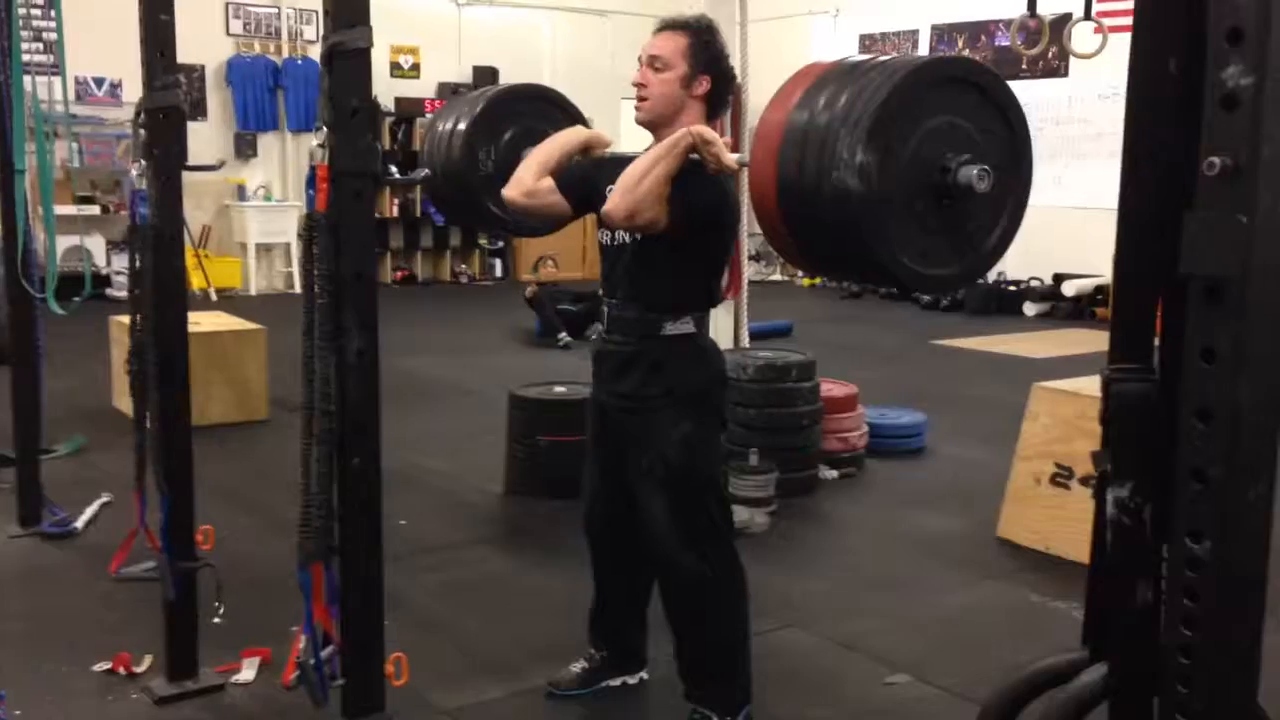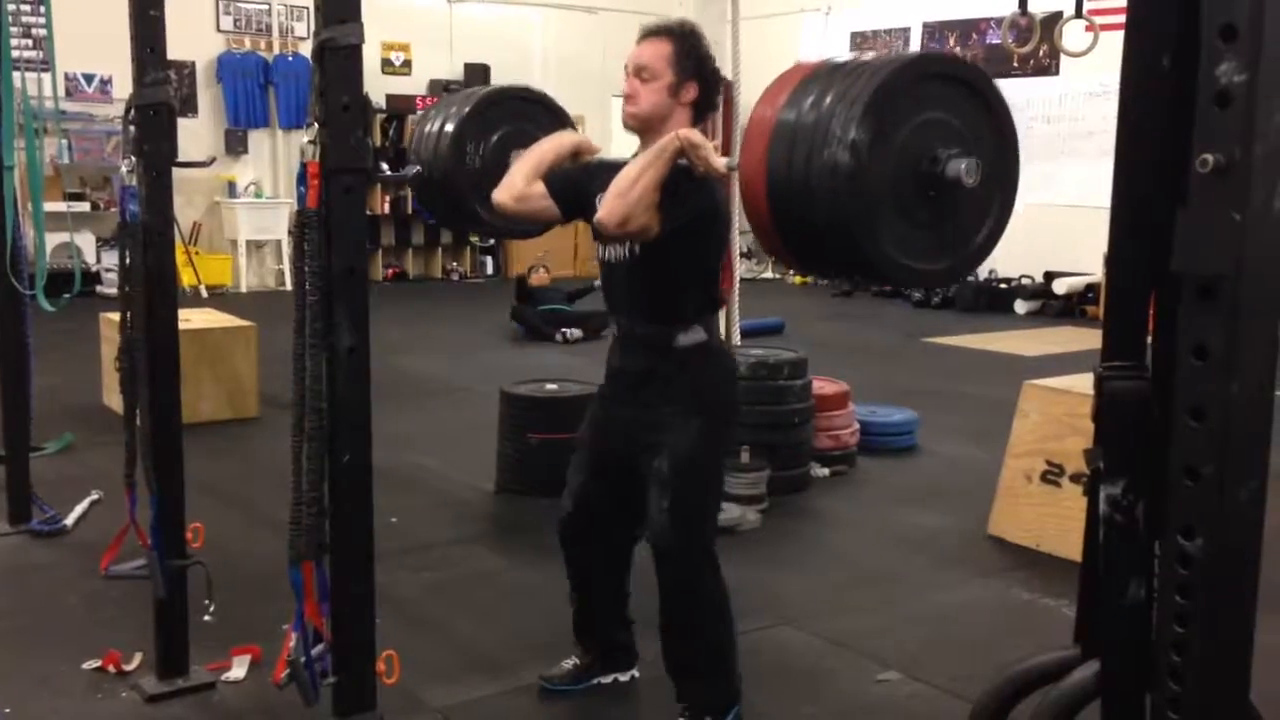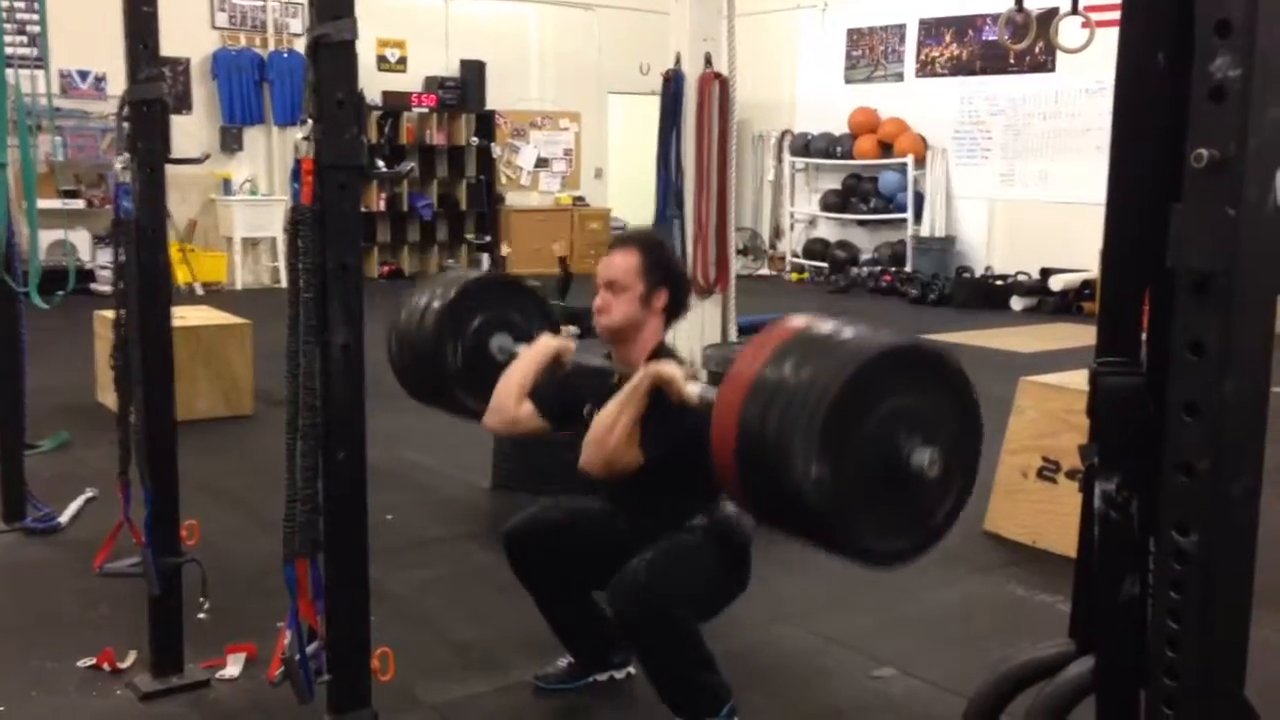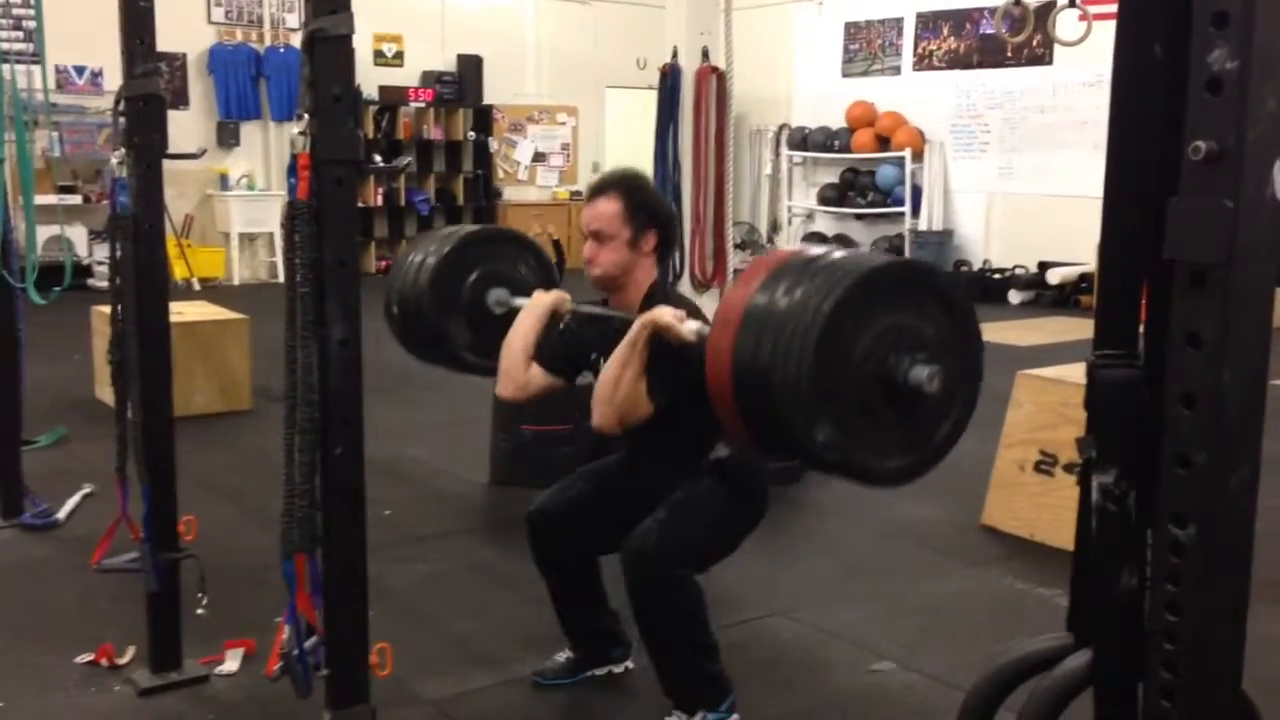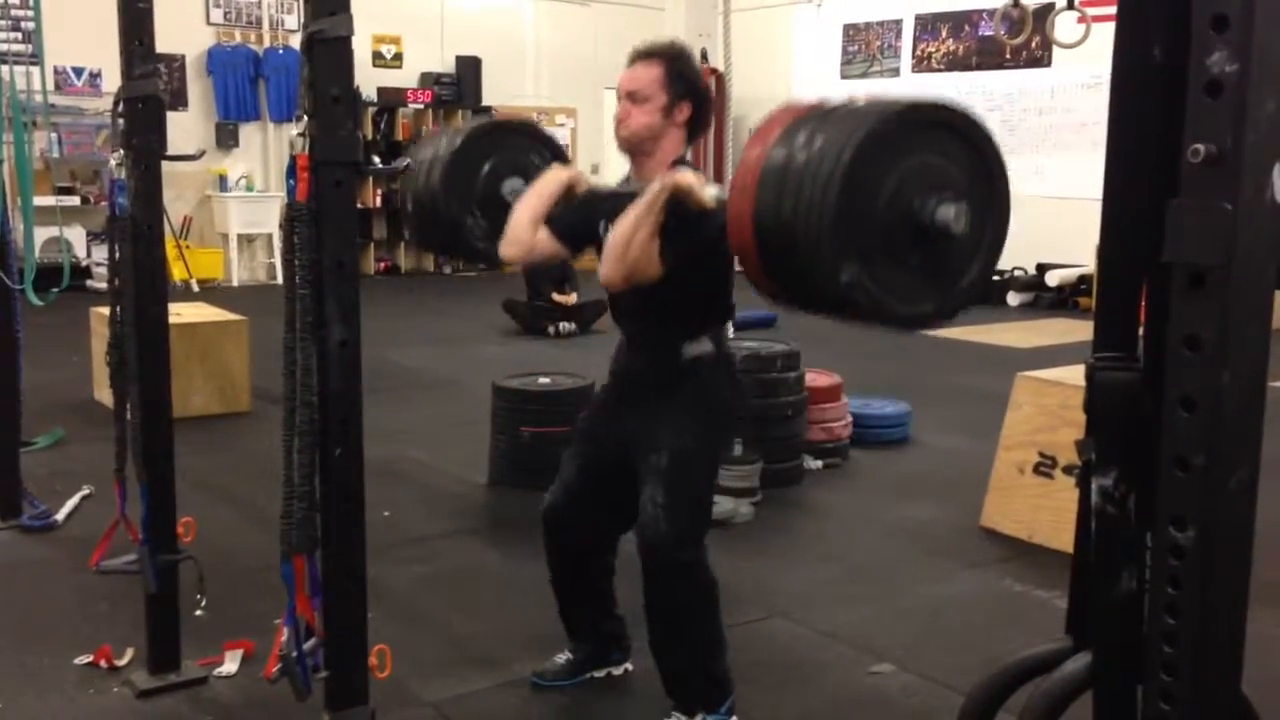
dt=0.7s
person 1, frame 1
left shoulder: (702, 180)
right shoulder: (620, 167)
left elbow: (623, 211)
right elbow: (521, 193)
left wrist: (682, 140)
right wrist: (574, 137)
left hip: (674, 377)
right hip: (617, 369)
left knee: (689, 547)
right knee: (611, 527)
right ankle: (617, 654)
person 1, frame 2
left shoulder: (692, 184)
right shoulder: (610, 173)
left elbow: (614, 219)
right elbow: (509, 196)
left wrist: (671, 147)
right wrist: (563, 142)
left hip: (688, 383)
right hip: (628, 375)
left knee: (678, 544)
right knee: (586, 522)
right ankle: (607, 655)
person 1, frame 3
left shoulder: (673, 393)
right shoulder: (593, 380)
left elbow: (596, 461)
right elbow: (501, 418)
left wrist: (643, 383)
right wrist: (543, 349)
left hip: (703, 541)
left knee: (640, 591)
right knee: (528, 538)
right ankle: (602, 653)
person 1, frame 4
left shoulder: (674, 328)
right shoulder: (593, 323)
left elbow: (607, 418)
right elbow: (512, 385)
left wrist: (643, 331)
right wrist: (539, 306)
left hip: (720, 476)
right hip: (650, 464)
left knee: (650, 553)
right knee: (552, 520)
right ankle: (600, 648)
person 1, frame 5
left shoulder: (691, 206)
right shoulder: (607, 201)
left elbow: (617, 272)
right elbow: (515, 249)
left wrist: (663, 190)
right wrist: (555, 179)
left hip: (690, 388)
right hip: (630, 379)
left knee: (665, 539)
right knee: (568, 515)
right ankle: (599, 646)
